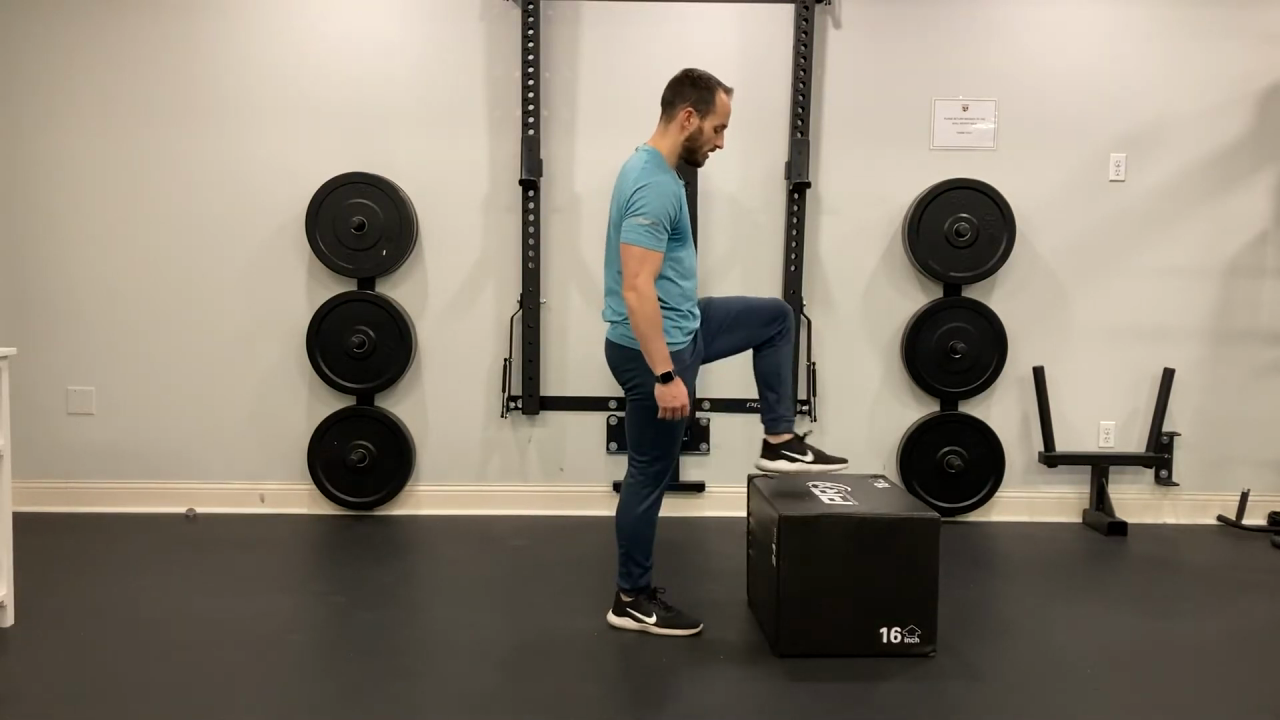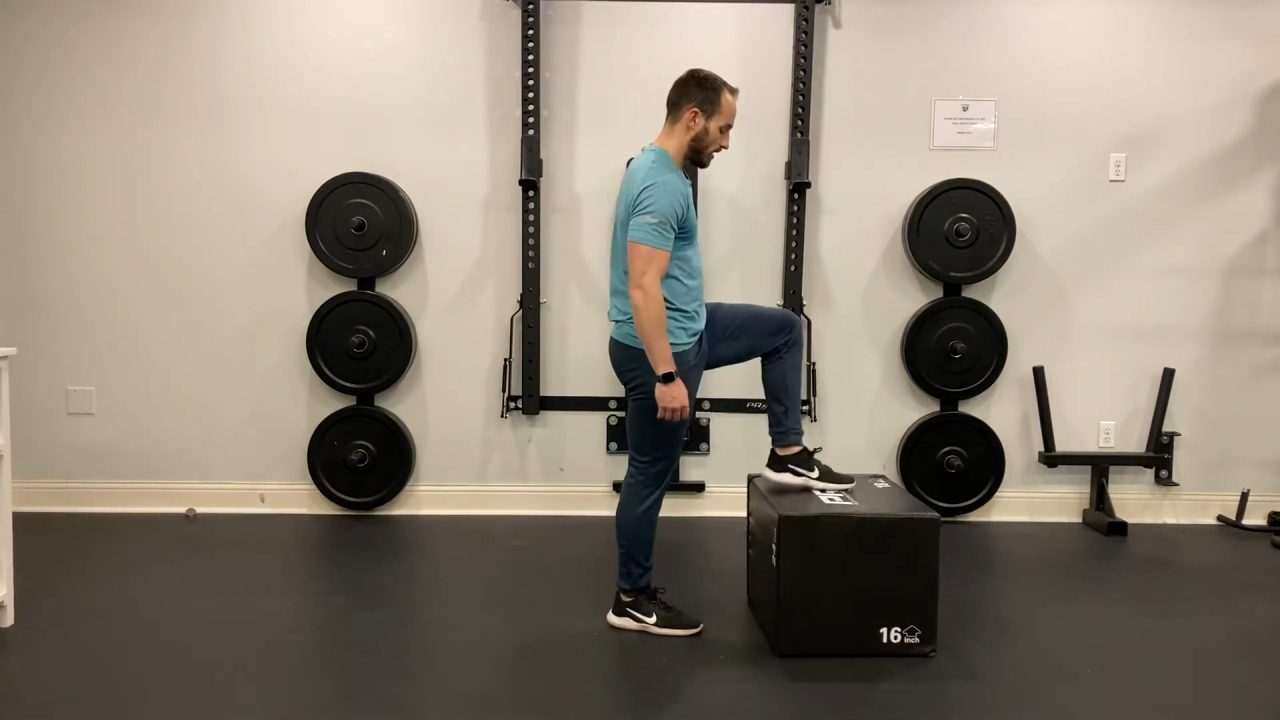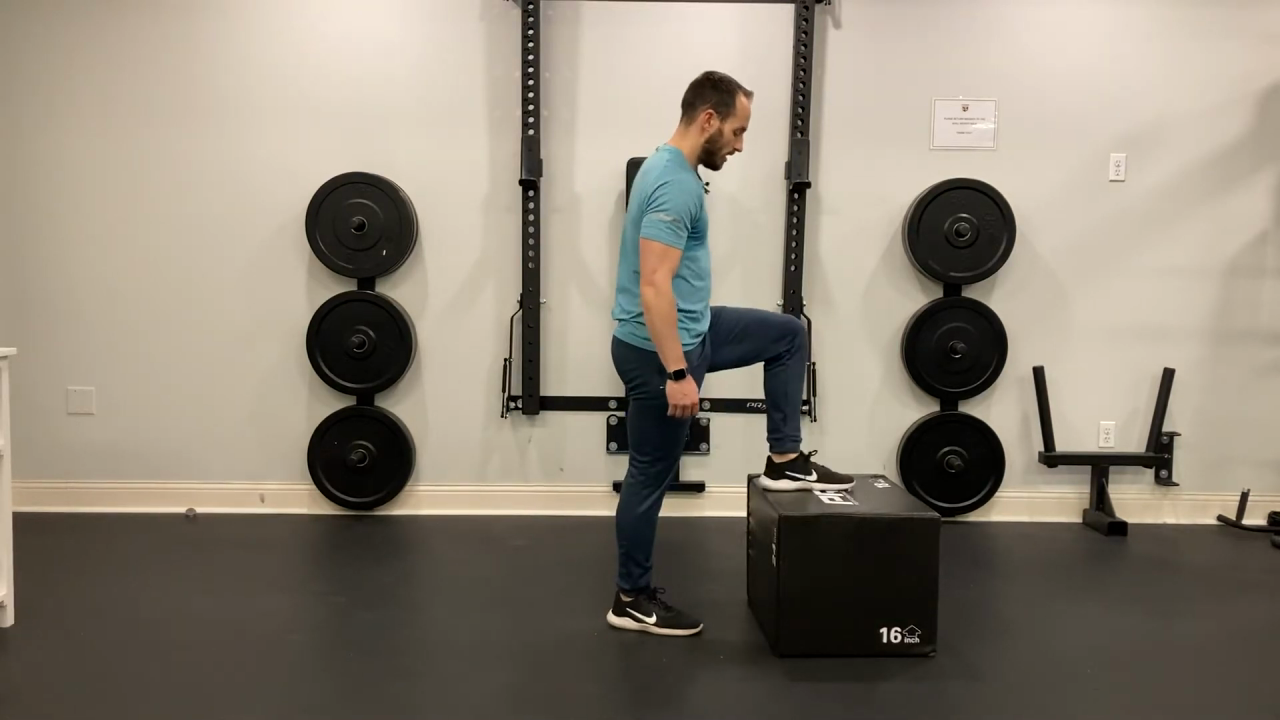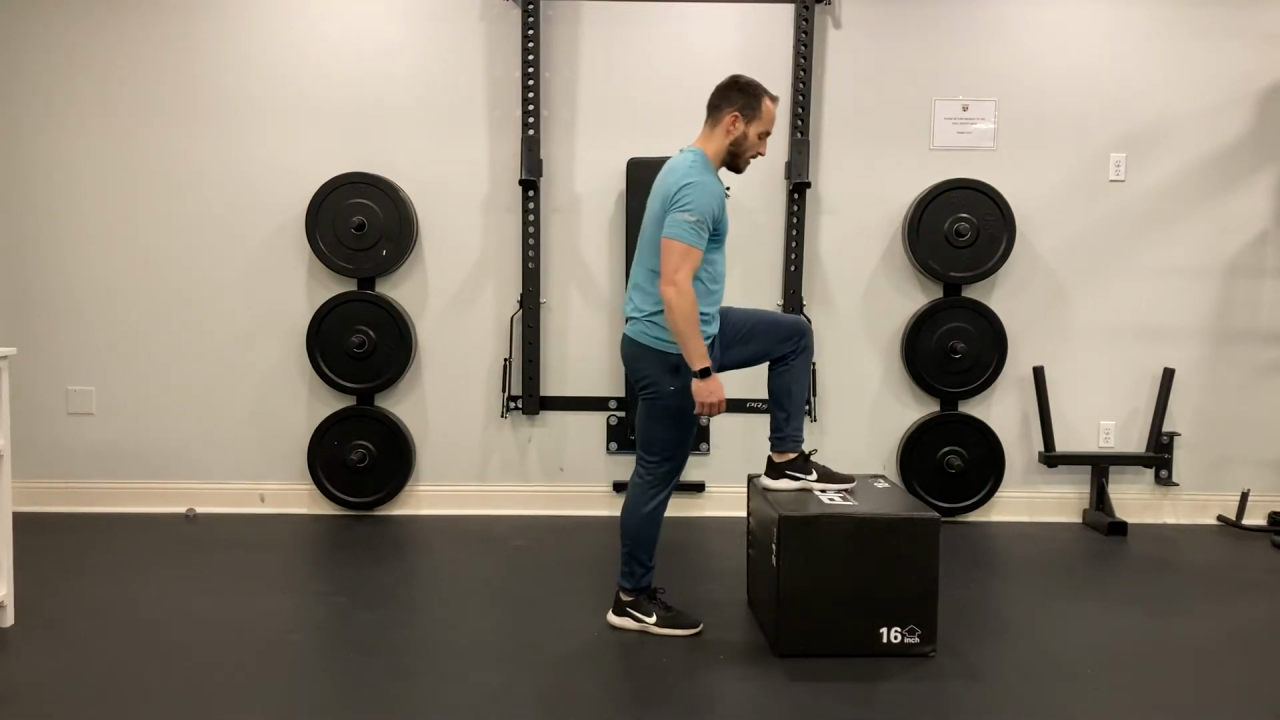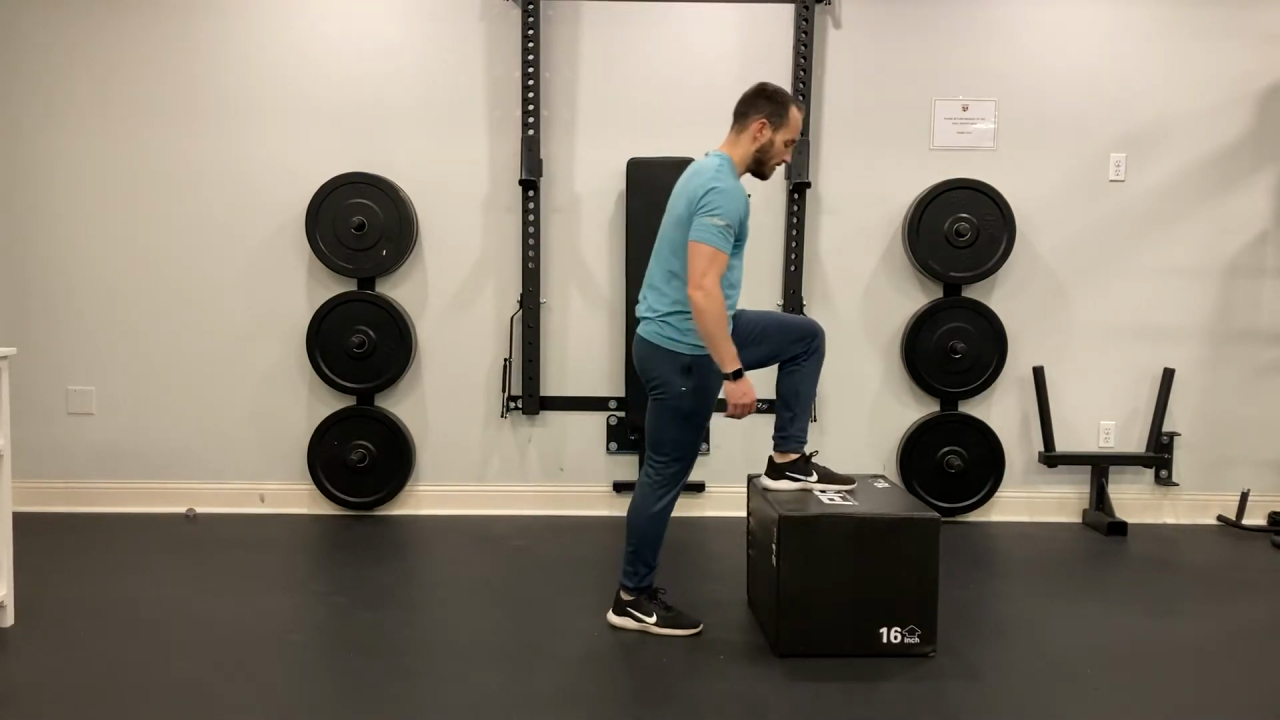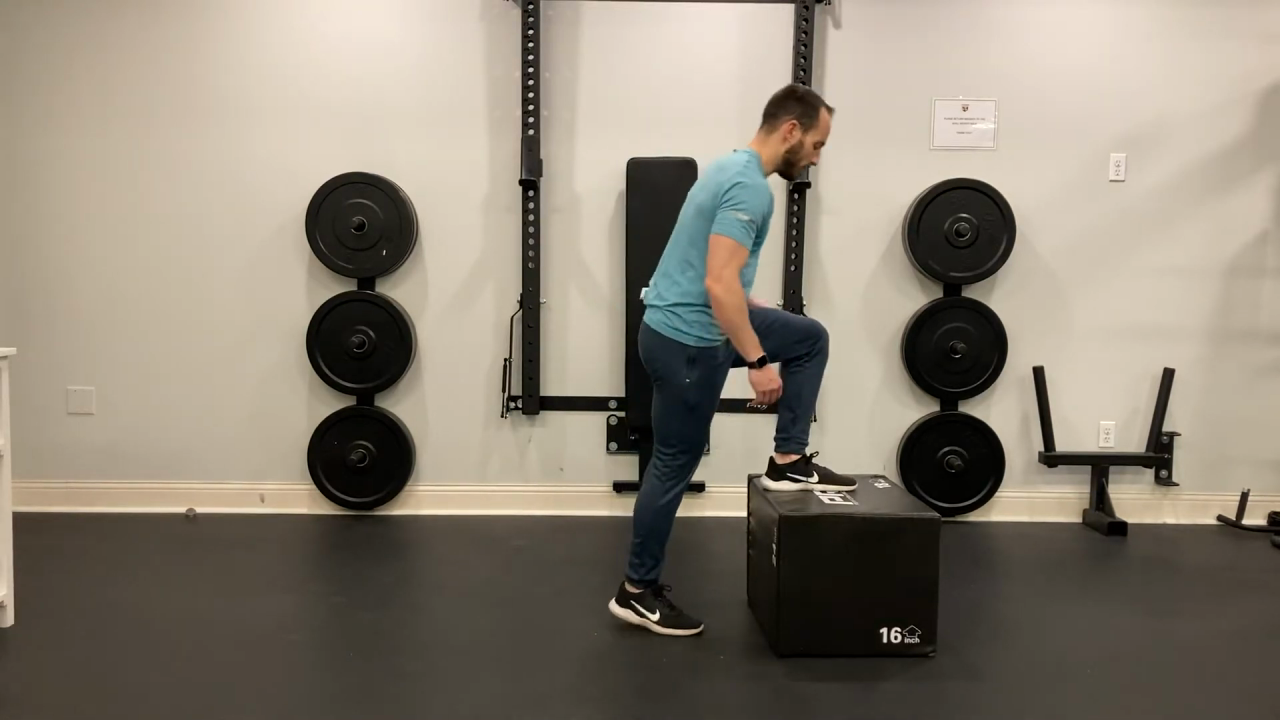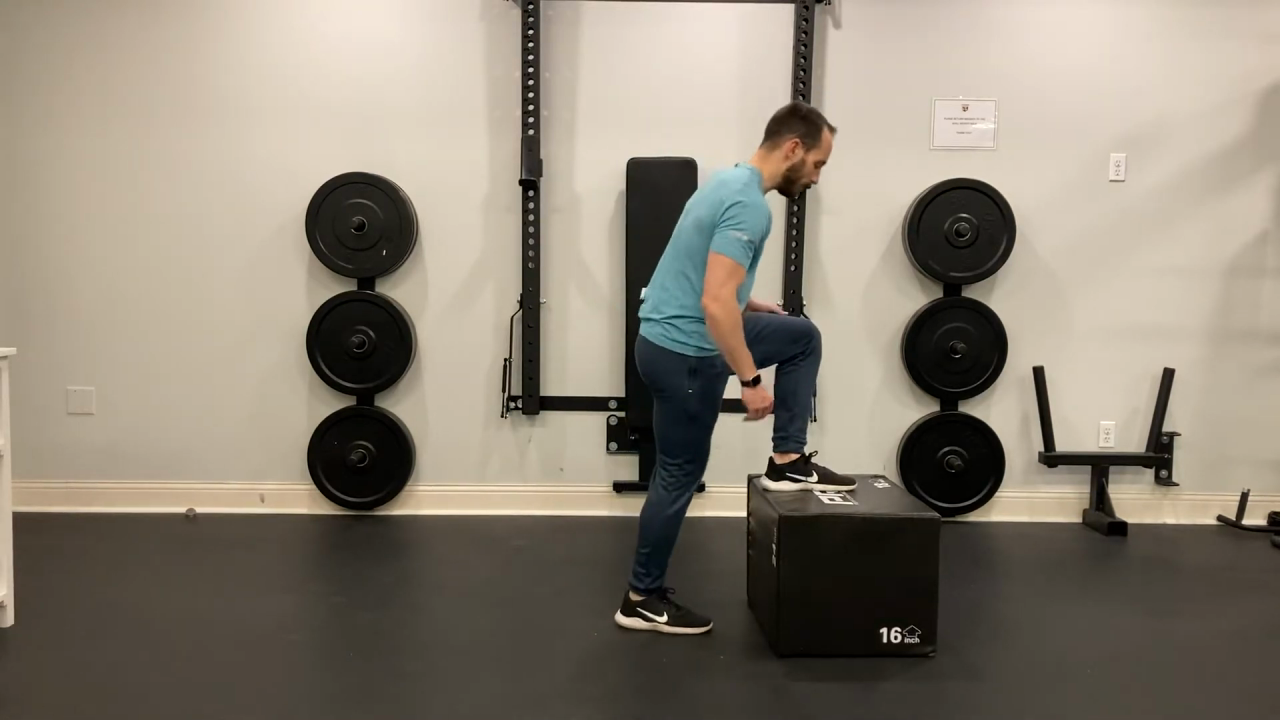
dt=0.2s
person 1, frame 1
left shoulder: (650, 168)
right shoulder: (653, 185)
right elbow: (636, 291)
right wrist: (666, 375)
left hip: (678, 326)
right hip: (653, 347)
left knee: (776, 317)
right knee: (649, 474)
left ankle: (778, 441)
right ankle: (632, 600)
person 1, frame 2
left shoulder: (656, 169)
right shoulder: (662, 184)
right elbow: (643, 289)
right wrist: (666, 376)
left hip: (685, 328)
right hip: (659, 348)
left knee: (783, 328)
right knee: (650, 474)
left ankle: (788, 454)
right ankle: (632, 599)
person 1, frame 3
left shoulder: (668, 168)
right shoulder: (675, 184)
right elbow: (654, 286)
right wrist: (678, 372)
left hip: (686, 329)
right hip: (658, 348)
left knee: (788, 334)
right knee: (650, 474)
left ankle: (784, 459)
right ankle: (631, 600)
person 1, frame 4
left shoulder: (688, 169)
right shoulder: (697, 185)
right elbow: (675, 286)
left wrist: (703, 352)
right wrist: (702, 371)
left hip: (688, 332)
right hip: (667, 349)
left knee: (794, 334)
right knee: (658, 473)
left ankle: (785, 460)
right ankle: (632, 599)
person 1, frame 5
left shoulder: (708, 172)
right shoulder: (724, 191)
right elbow: (702, 290)
left wrist: (726, 357)
right wrist: (734, 373)
left hip: (685, 335)
right hip: (681, 351)
left knee: (805, 336)
right knee: (666, 474)
left ankle: (788, 461)
right ankle: (633, 598)
person 1, frame 6
left shoulder: (733, 168)
right shoulder: (751, 187)
right elbow: (720, 282)
left wrist: (751, 306)
right wrist: (759, 361)
left hip: (691, 324)
right hip: (686, 340)
left knee: (810, 338)
right knee: (673, 466)
left ankle: (789, 461)
right ankle: (637, 590)
person 1, frame 7
left shoulder: (731, 181)
right shoulder: (749, 204)
right elbow: (715, 302)
left wrist: (753, 305)
right wrist: (751, 380)
left hip: (678, 333)
right hip: (682, 351)
left knee: (802, 336)
right knee: (679, 475)
left ankle: (787, 460)
right ankle: (642, 598)
